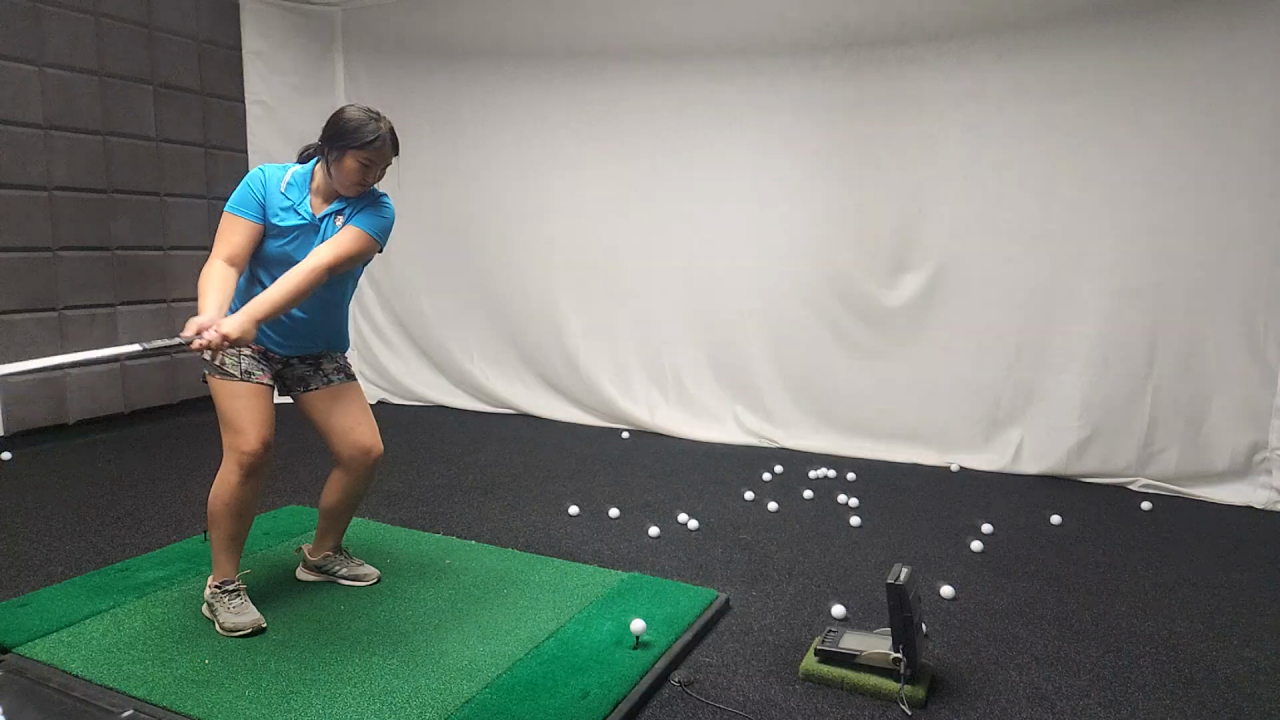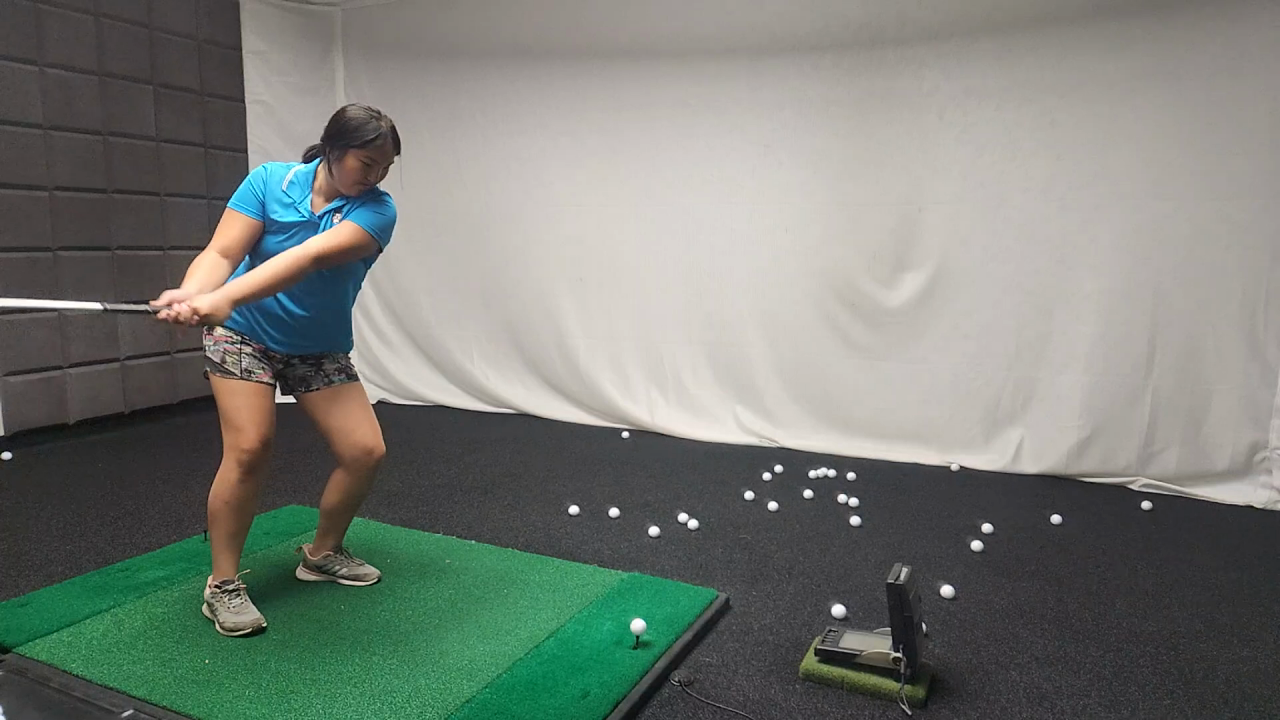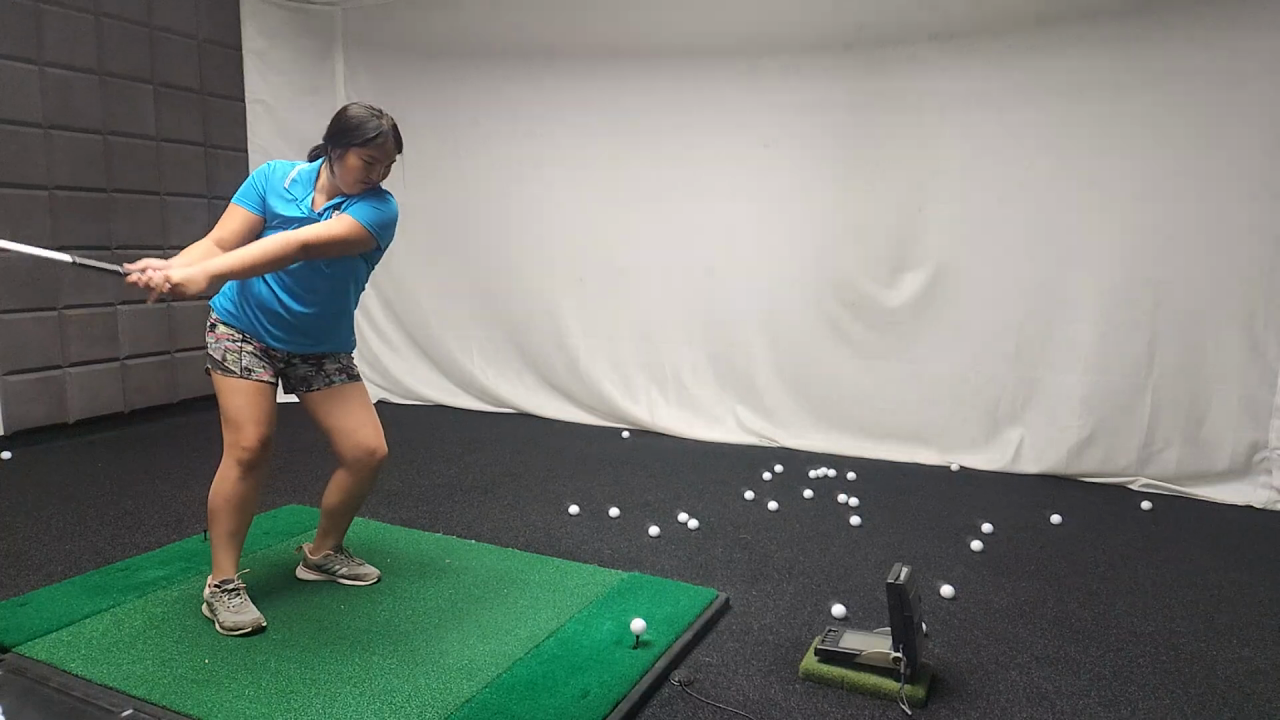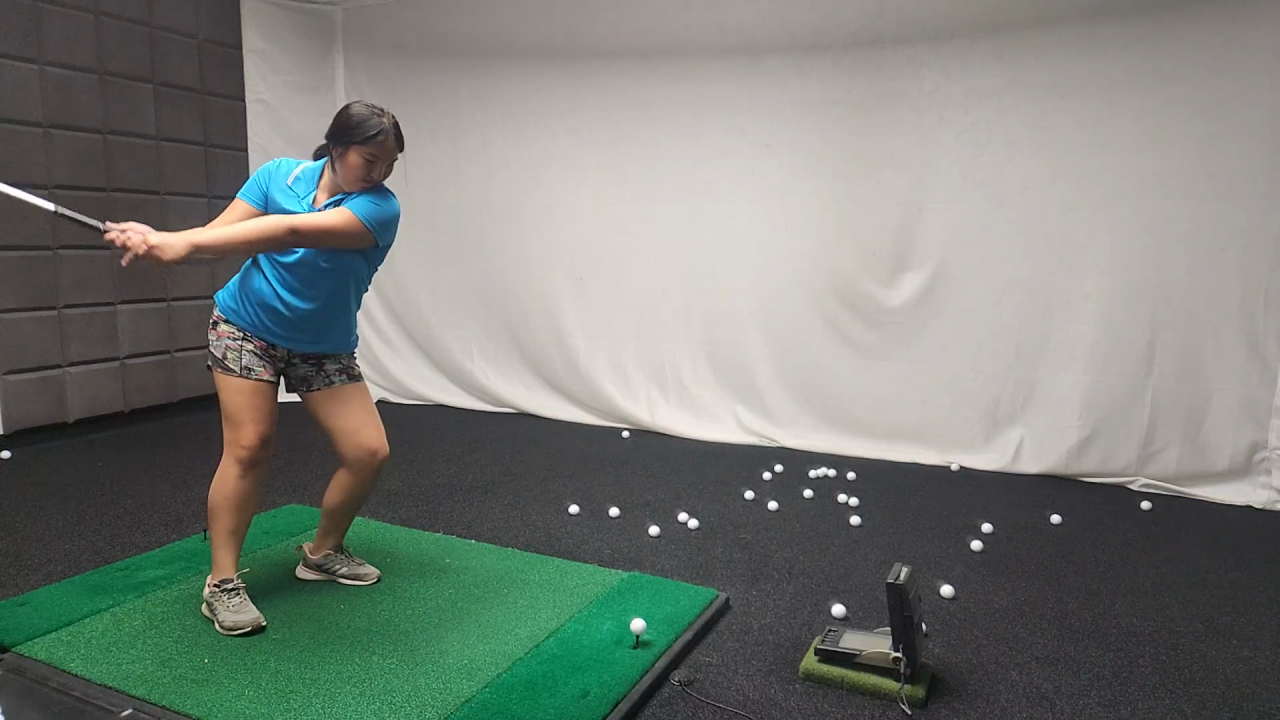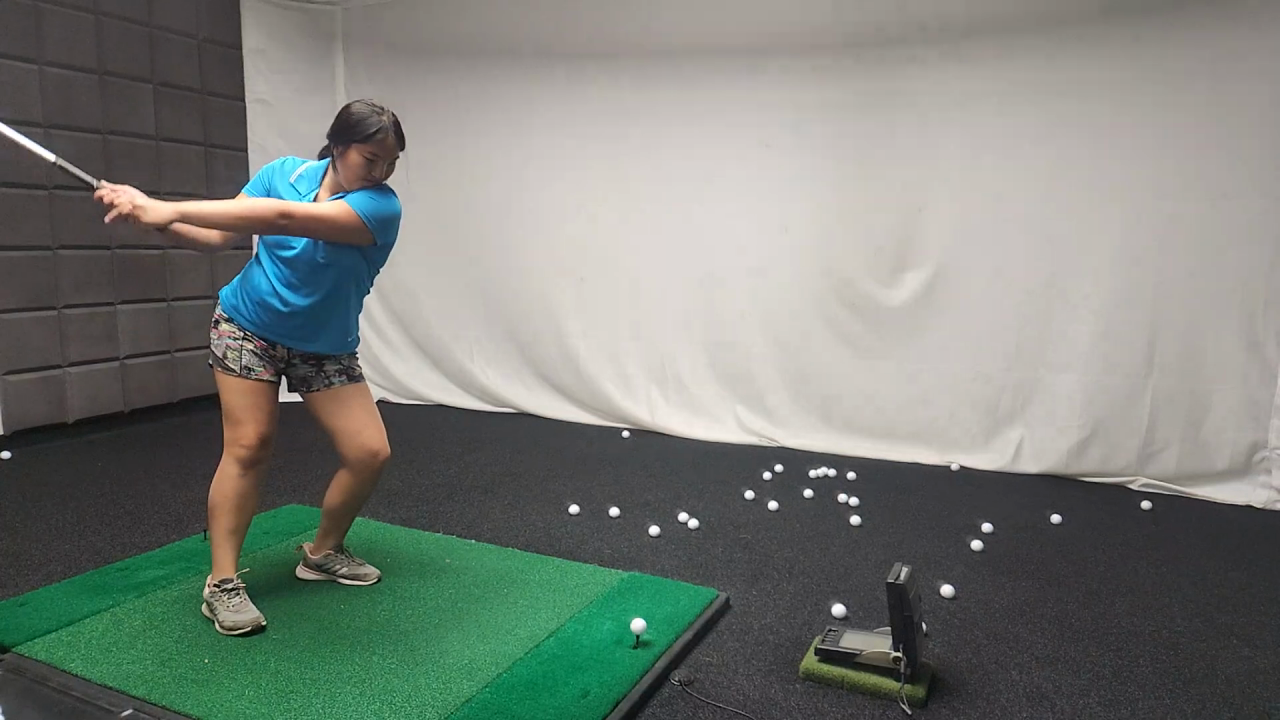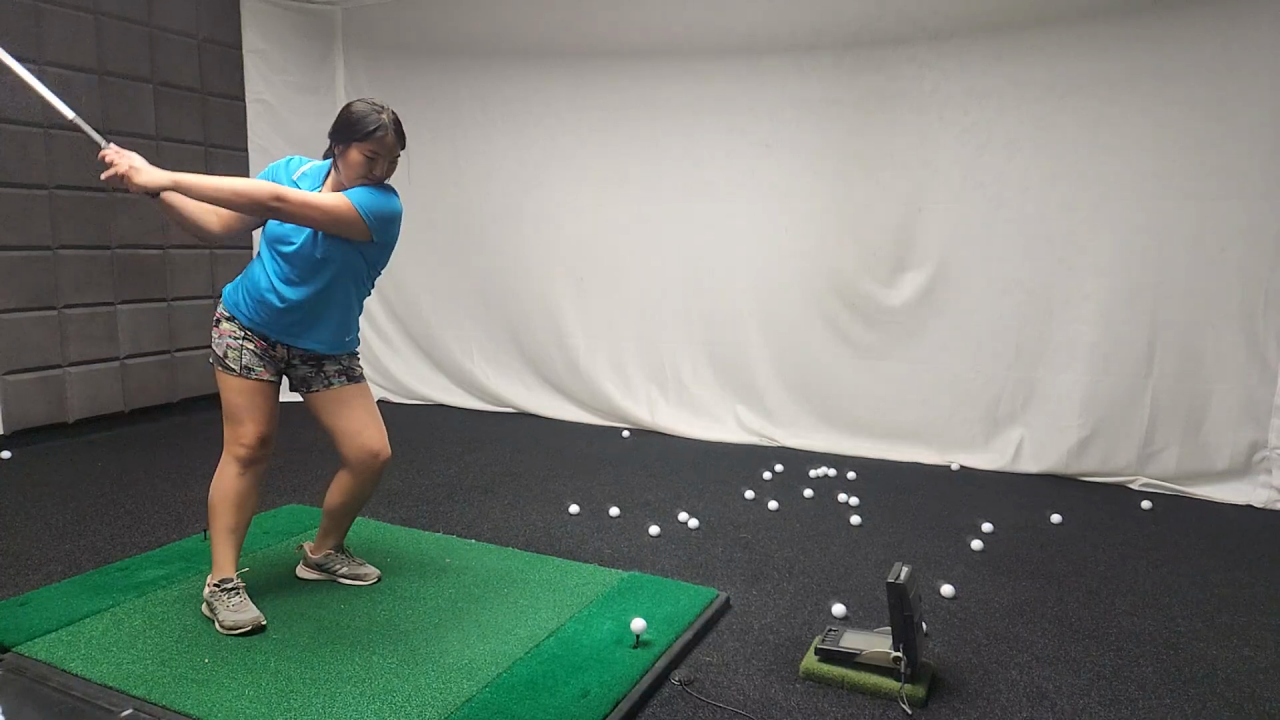
dt=0.3s
person 1, frame 1
left shoulder: (376, 210)
right shoulder: (265, 183)
left elbow: (318, 267)
right elbow: (225, 261)
left wrist: (246, 318)
right wrist: (212, 316)
left hip: (319, 349)
right hip: (242, 340)
left knee: (363, 451)
right knee: (249, 450)
left ankle: (322, 553)
right ankle: (222, 584)
person 1, frame 2
left shoulder: (378, 211)
right shoulder: (269, 180)
left elbow: (310, 258)
right elbow: (222, 252)
left wrist: (223, 298)
right wrist: (190, 292)
left hip: (321, 349)
right hip: (244, 333)
left knee: (365, 451)
right knee: (248, 449)
left ankle: (322, 553)
right ankle: (222, 584)
person 1, frame 3
left shoulder: (379, 209)
right shoulder: (273, 177)
left elbow: (299, 245)
right elbow: (218, 242)
left wrist: (206, 274)
right wrist: (171, 268)
left hip: (323, 348)
right hip: (244, 328)
left knee: (367, 451)
right knee: (248, 448)
left ankle: (322, 553)
right ankle: (222, 583)
person 1, frame 4
left shoulder: (380, 209)
right shoulder: (279, 174)
left elbow: (289, 232)
right elbow: (218, 234)
left wrist: (182, 243)
right wrist: (158, 238)
left hip: (324, 347)
right hip: (246, 327)
left knee: (369, 452)
right knee: (248, 448)
left ankle: (322, 553)
right ankle: (221, 582)
person 1, frame 5
left shoulder: (382, 206)
right shoulder: (285, 171)
left elbow: (282, 218)
right elbow: (216, 234)
left wrist: (169, 209)
right wrist: (155, 215)
left hip: (325, 347)
right hip: (248, 326)
left knee: (370, 453)
right knee: (248, 447)
left ankle: (323, 552)
right ankle: (222, 582)
person 1, frame 6
left shoulder: (382, 206)
right shoulder: (293, 169)
left elbow: (275, 202)
right elbow: (215, 223)
left wrist: (164, 177)
right wrist: (153, 187)
left hip: (326, 346)
right hip: (249, 326)
left knee: (371, 453)
right knee: (248, 447)
left ankle: (323, 552)
right ankle: (222, 582)
